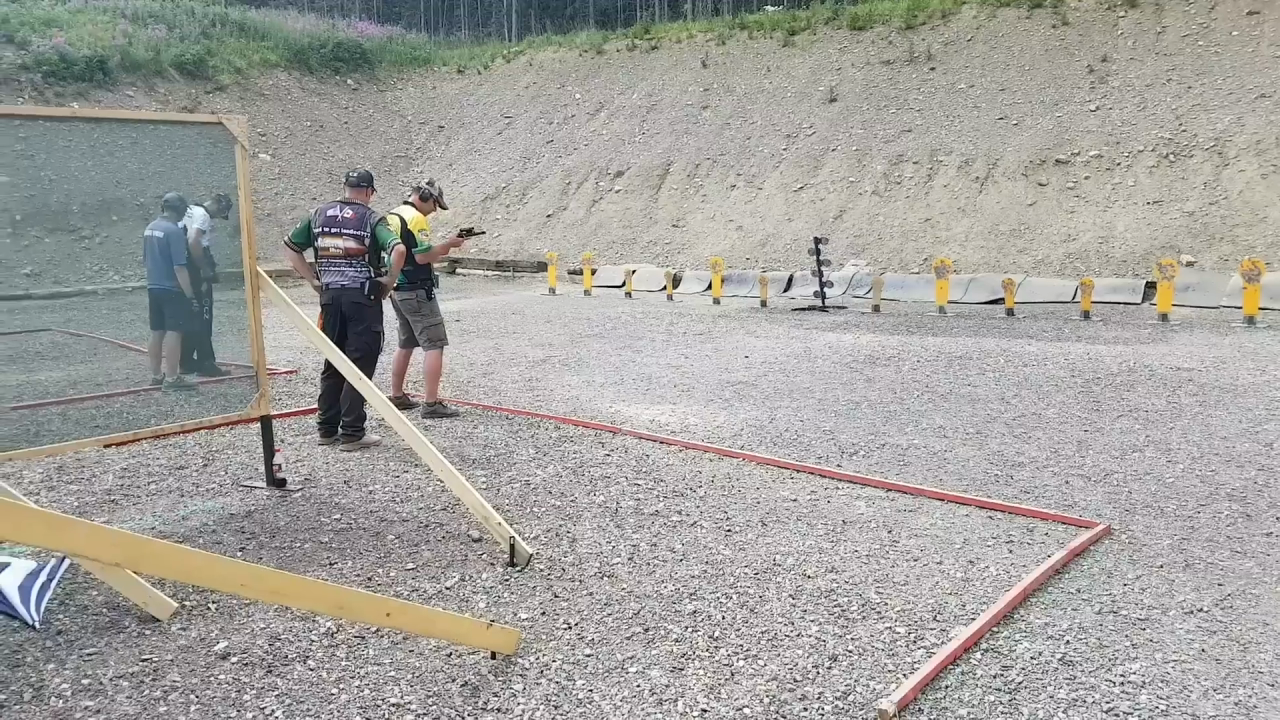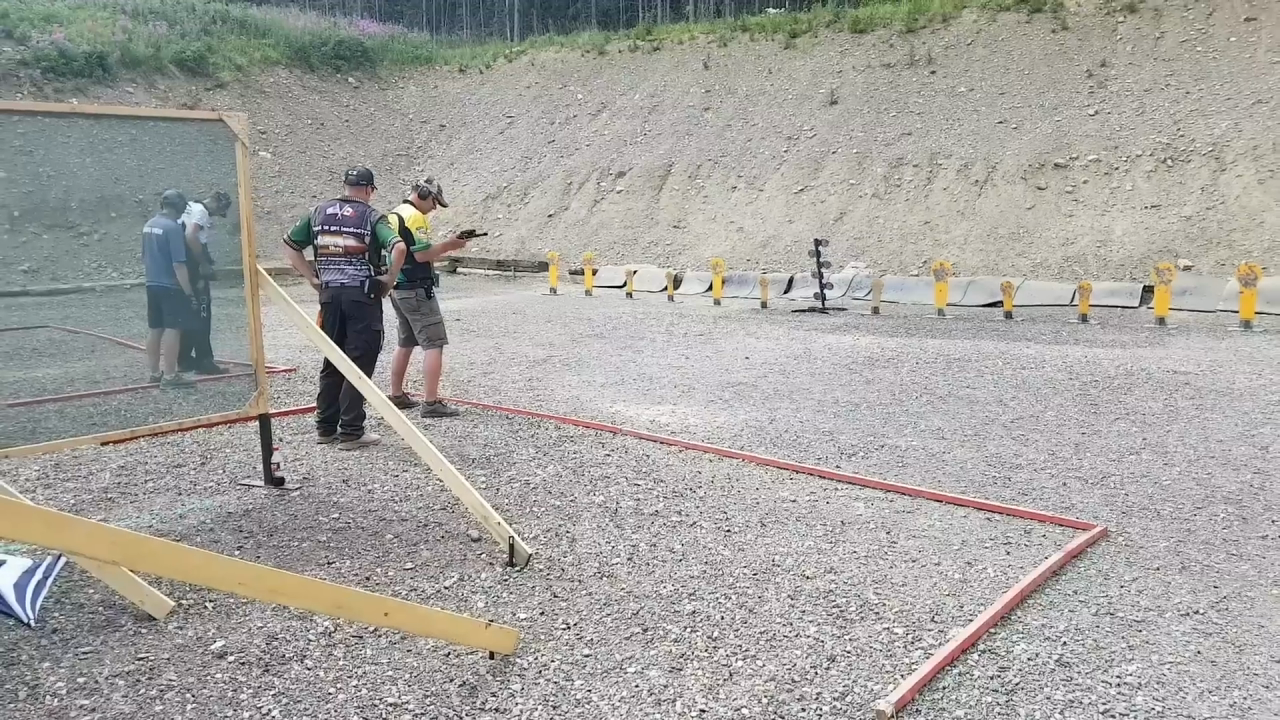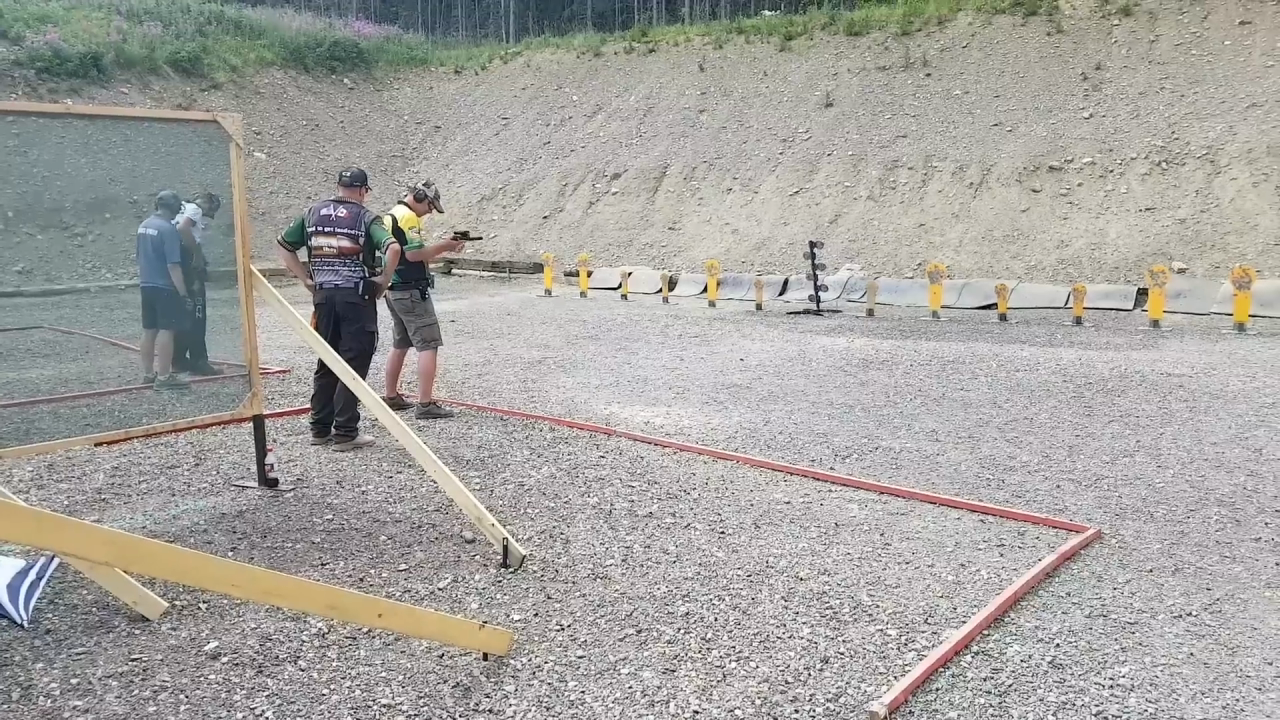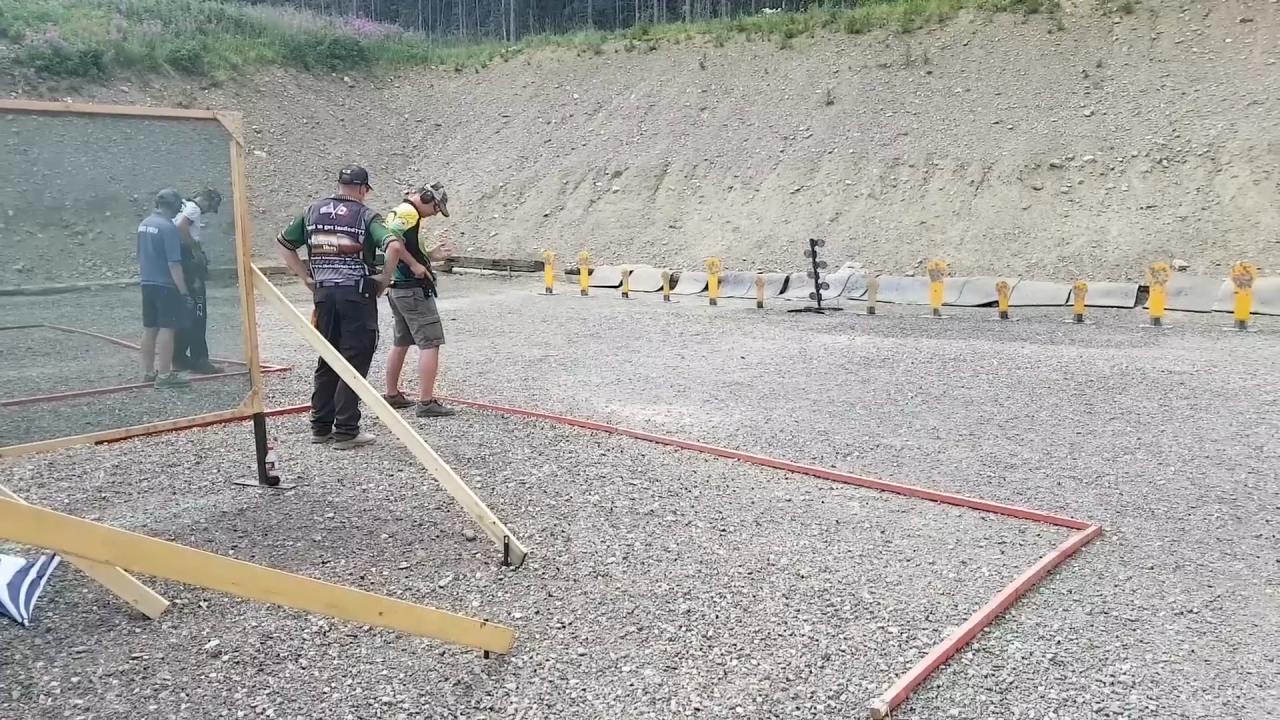
dt=0.4s
person 1, frame 1
left shoulder: (318, 215)
right shoulder: (371, 218)
left elbow: (290, 247)
right elbow: (398, 249)
left wrist: (313, 280)
right wrist: (389, 281)
left hip: (330, 296)
right hip: (362, 297)
left knee: (333, 363)
right knee: (360, 364)
left ankle: (327, 428)
right ankle: (352, 433)
person 1, frame 2
left shoulder: (318, 212)
right shoulder: (371, 216)
left elbow: (290, 245)
left wrist: (312, 278)
right wrist: (389, 279)
left hip: (329, 294)
right hip: (362, 295)
left knee: (332, 361)
right knee: (360, 363)
left ankle: (326, 427)
right ankle: (350, 431)
person 1, frame 3
left shoulder: (312, 213)
right shoulder: (366, 217)
left elbow: (283, 246)
right elbow: (393, 248)
left wrist: (307, 280)
right wrist: (385, 280)
left hip: (324, 295)
right hip: (357, 297)
left knee: (326, 363)
right knee: (354, 364)
left ankle: (320, 428)
right ankle: (345, 433)
person 1, frame 4
left shoulder: (312, 211)
right shoulder: (365, 215)
left elbow: (283, 244)
right elbow: (394, 245)
left wrist: (306, 278)
right wrist: (385, 278)
left hip: (324, 293)
right hip: (357, 295)
left knee: (327, 360)
right knee: (354, 362)
left ankle: (321, 426)
right ankle: (346, 431)
person 2, frame 1
left shoulder: (393, 215)
right shoulder: (416, 218)
right elbow: (422, 257)
left wrist: (438, 251)
right wrist: (449, 244)
left hip: (398, 290)
right hip: (417, 291)
left knee: (405, 344)
right knee: (434, 345)
left ankle: (397, 396)
right ankle: (431, 404)
person 2, frame 2
left shoulder: (395, 214)
right shoulder: (414, 216)
right elbow: (421, 255)
left wrist: (445, 247)
right wrist: (449, 244)
left hip: (398, 288)
right hip: (417, 290)
left knee: (405, 343)
right knee: (433, 344)
left ankle: (397, 395)
right ankle: (431, 403)
person 2, frame 3
left shoulder: (391, 215)
right shoulder: (408, 216)
right elbow: (413, 254)
left wrist: (442, 248)
right wrist: (444, 246)
left hip: (394, 290)
right hip: (412, 291)
left knee: (400, 344)
right knee: (428, 346)
left ankle: (391, 396)
right ankle: (425, 404)
person 2, frame 4
left shoulder: (397, 212)
right shoulder: (409, 213)
left wrist: (430, 255)
right wrist: (414, 265)
left hip: (397, 288)
right hip: (414, 289)
left knee: (401, 343)
right knee: (430, 344)
left ankle: (392, 395)
right ankle: (426, 403)
person 3, frame 1
left shoulder: (150, 228)
right shoulder: (174, 231)
right elbow: (179, 267)
right wrist: (190, 294)
left hip: (153, 288)
right hip: (172, 290)
left knee: (156, 333)
right knee: (173, 333)
left ankle: (157, 375)
right ankle: (171, 379)
person 3, frame 2
left shoulder: (149, 225)
right shoulder: (173, 228)
right elbow: (178, 264)
right wrist: (189, 292)
left hip: (152, 285)
right hip: (170, 287)
left knee: (154, 330)
right knee: (172, 330)
left ankle: (154, 373)
right ankle: (170, 376)
person 3, frame 3
left shoulder: (143, 226)
right shoulder: (168, 229)
right elbow: (173, 265)
right wrist: (183, 293)
left hip: (146, 286)
right hip: (164, 288)
left knee: (149, 331)
right knee: (166, 331)
left ankle: (149, 374)
right ankle: (164, 377)
person 3, frame 4
left shoulder: (144, 224)
right shoulder: (168, 227)
right elbow: (173, 264)
right wrist: (184, 291)
left hip: (147, 284)
right hip: (165, 286)
left knee: (149, 329)
right knee: (166, 329)
left ankle: (149, 372)
right ankle: (164, 376)
person 4, frame 1
left shoulder: (191, 211)
right shoulder: (203, 215)
left elbow: (188, 240)
right elbow: (193, 242)
right wrist: (204, 268)
left hip: (186, 270)
right hip: (197, 272)
right knee: (202, 317)
left ankle: (186, 361)
right ankle: (205, 363)
person 4, frame 2
left shoulder: (189, 207)
right shoulder: (201, 211)
left elbow: (186, 235)
right elbow: (191, 237)
right wrist: (204, 263)
right hip: (193, 267)
right knee: (201, 315)
left ankle: (184, 359)
right ankle: (204, 361)
person 4, frame 3
left shoulder: (182, 209)
right shoulder: (195, 210)
right elbow: (182, 229)
right wrist: (198, 253)
right hip: (189, 267)
right knee: (196, 315)
left ankle: (179, 359)
right ankle: (198, 362)
person 4, frame 4
left shoulder: (183, 207)
right shoulder: (193, 209)
right elbow: (180, 226)
right wrist: (195, 249)
right hip: (189, 265)
right knee: (196, 313)
left ankle: (179, 357)
right ankle: (199, 360)
